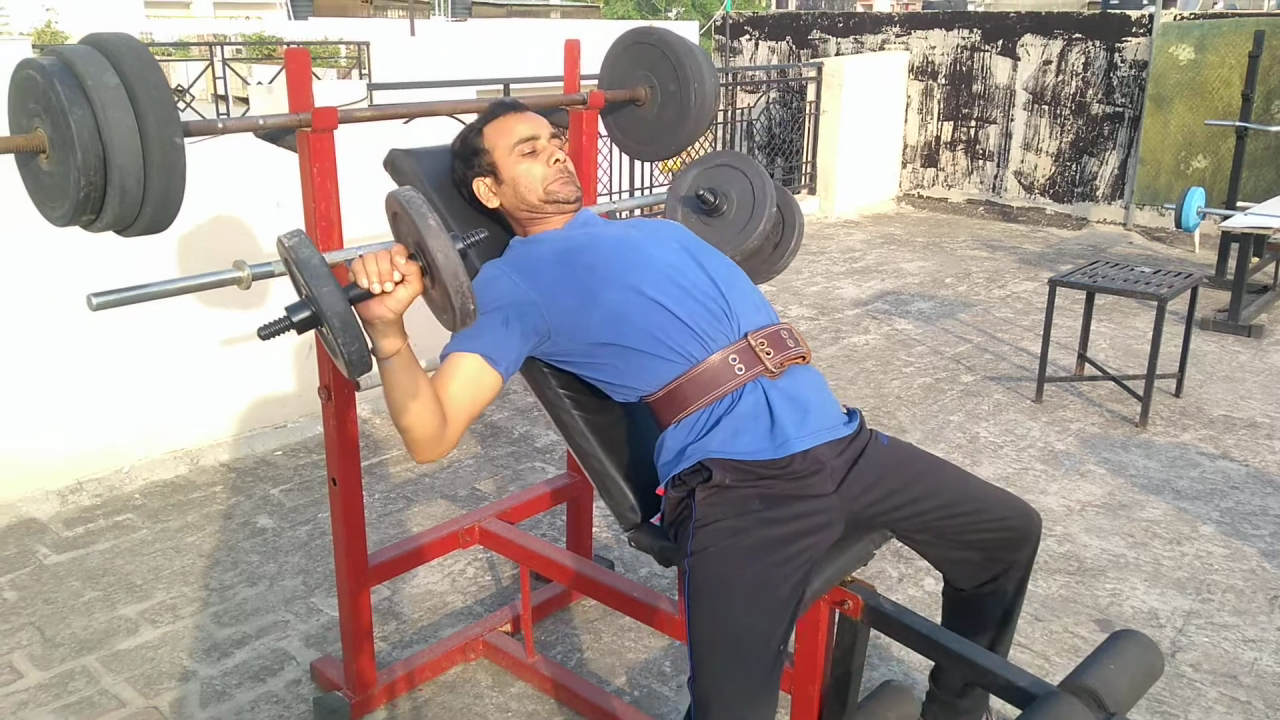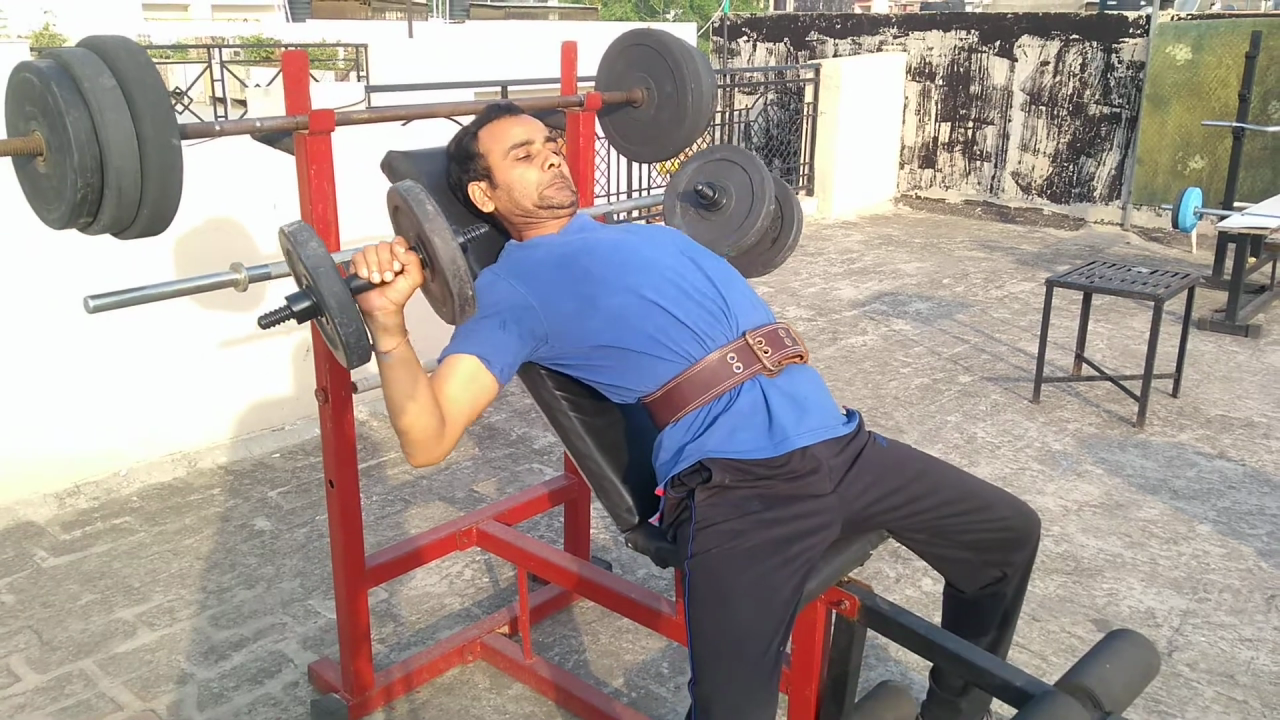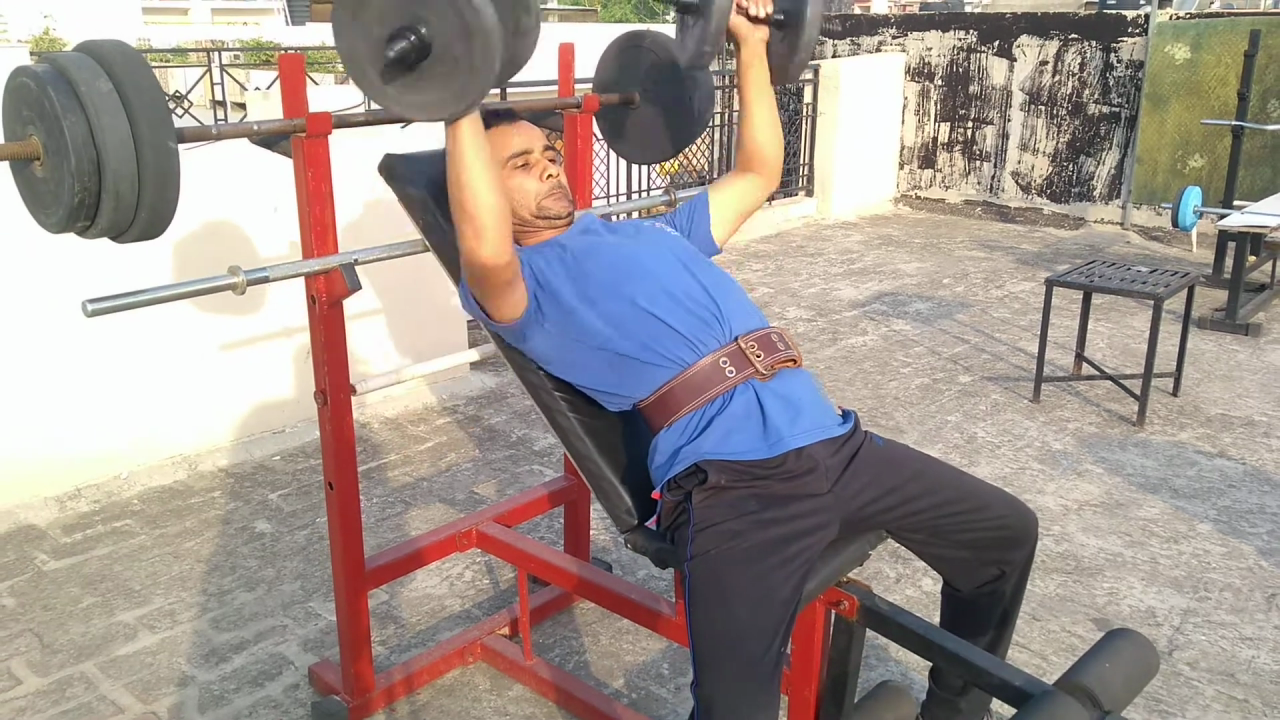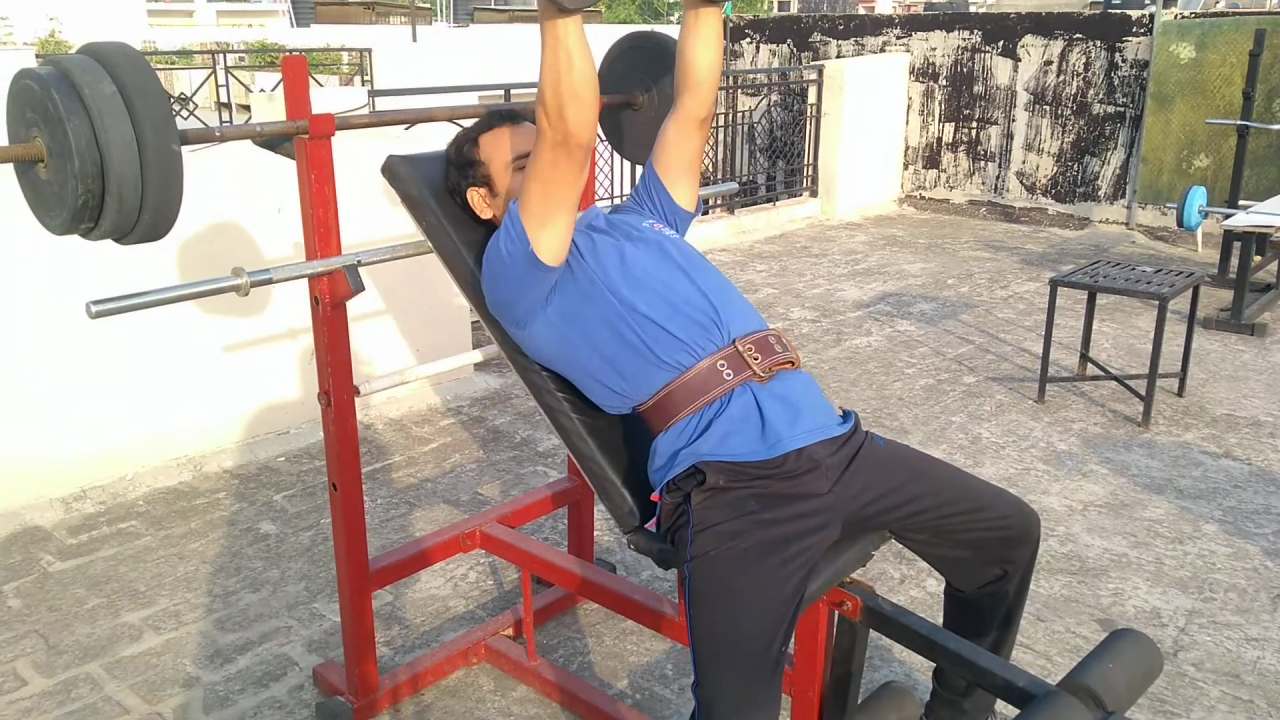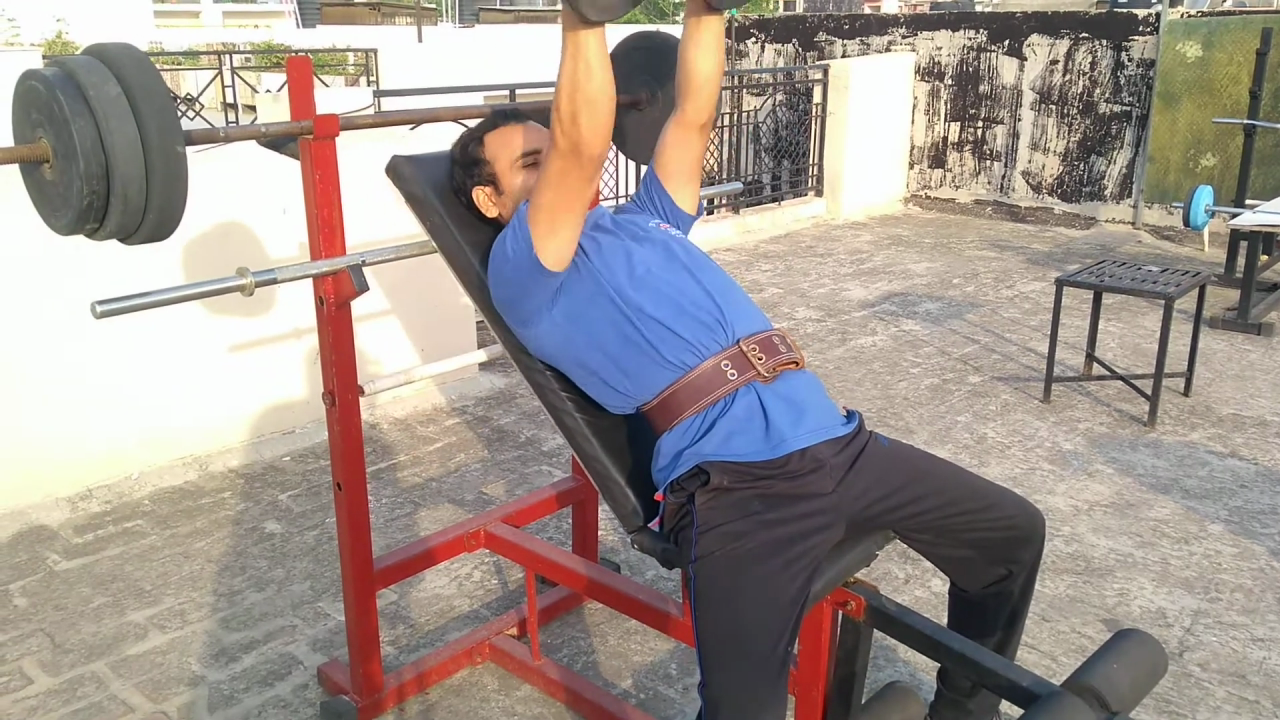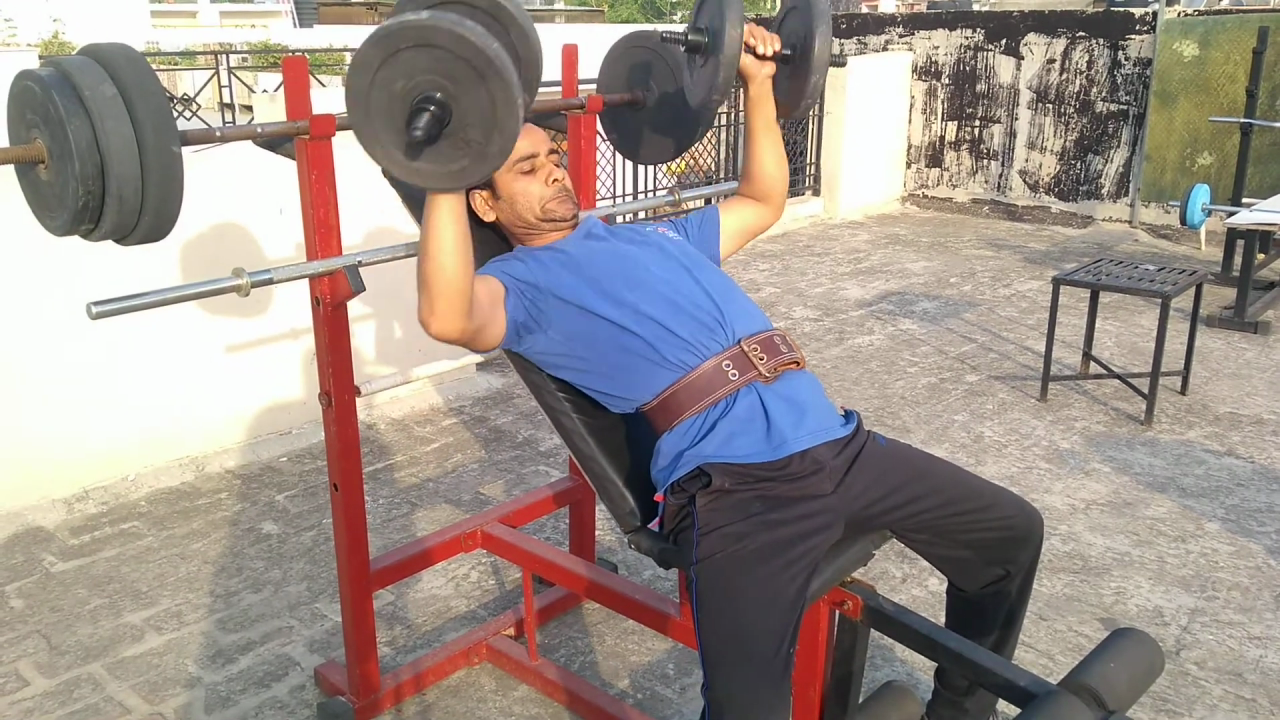
dt=0.3s
person 1, frame 1
left shoulder: (648, 228)
right shoulder: (512, 282)
right elbow: (431, 433)
right wrist: (386, 325)
left hip: (838, 438)
right hip: (736, 479)
left knee: (1010, 532)
person 1, frame 2
left shoulder: (642, 232)
right shoulder: (511, 286)
right elbow: (427, 437)
right wrist: (386, 317)
left hip: (834, 438)
right hip: (735, 480)
left knee: (1009, 533)
person 1, frame 3
left shoulder: (647, 229)
right shoulder: (522, 281)
left elbow: (757, 175)
right elbow: (486, 256)
right wrist: (461, 106)
left hip: (831, 438)
right hip: (732, 482)
left knee: (1008, 532)
person 1, frame 4
left shoulder: (638, 223)
right shoulder: (518, 273)
left elbow: (692, 110)
right elbow: (569, 132)
left hip: (829, 438)
right hip: (732, 484)
left knee: (1009, 531)
person 1, frame 5
left shoulder: (640, 223)
right shoulder: (524, 268)
left elbow: (692, 115)
right elbow: (586, 140)
left hip: (833, 438)
right hip: (736, 483)
left knee: (1014, 532)
person 1, frame 6
left shoulder: (646, 235)
right shoulder: (520, 278)
left elbow: (764, 199)
right elbow: (450, 318)
left wrist: (757, 85)
left hip: (833, 439)
right hip: (735, 483)
left knee: (1013, 531)
